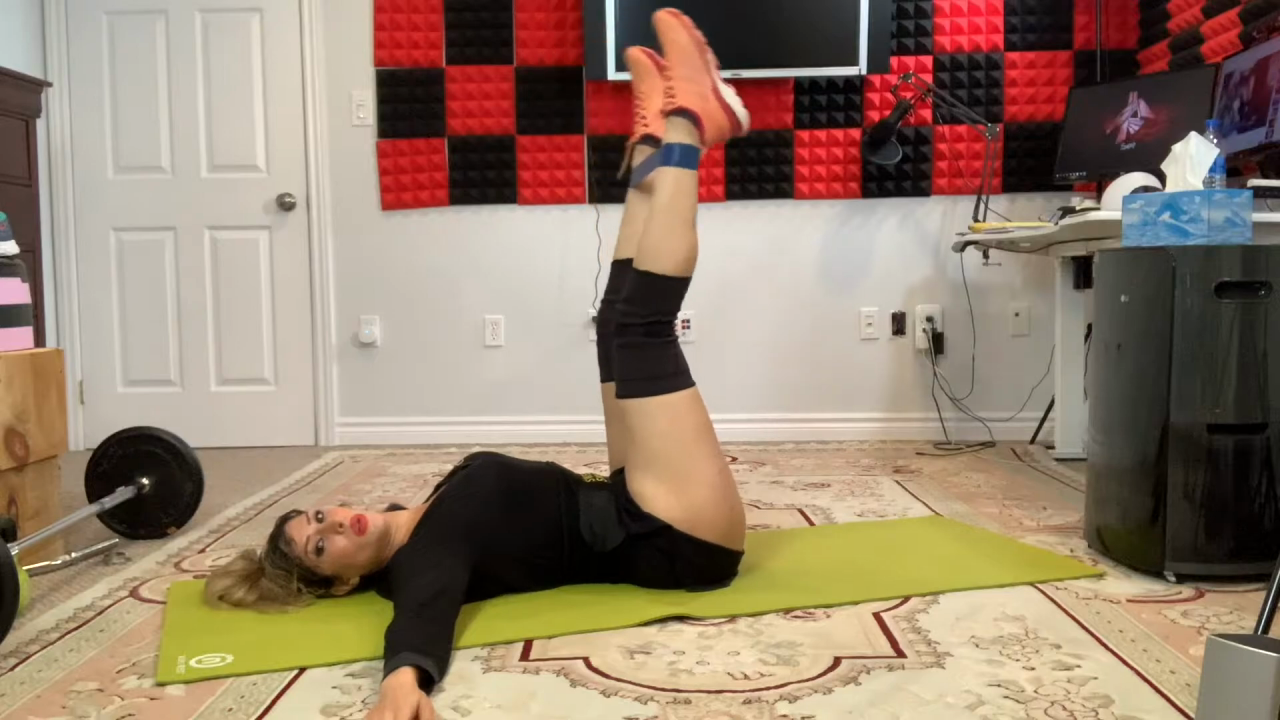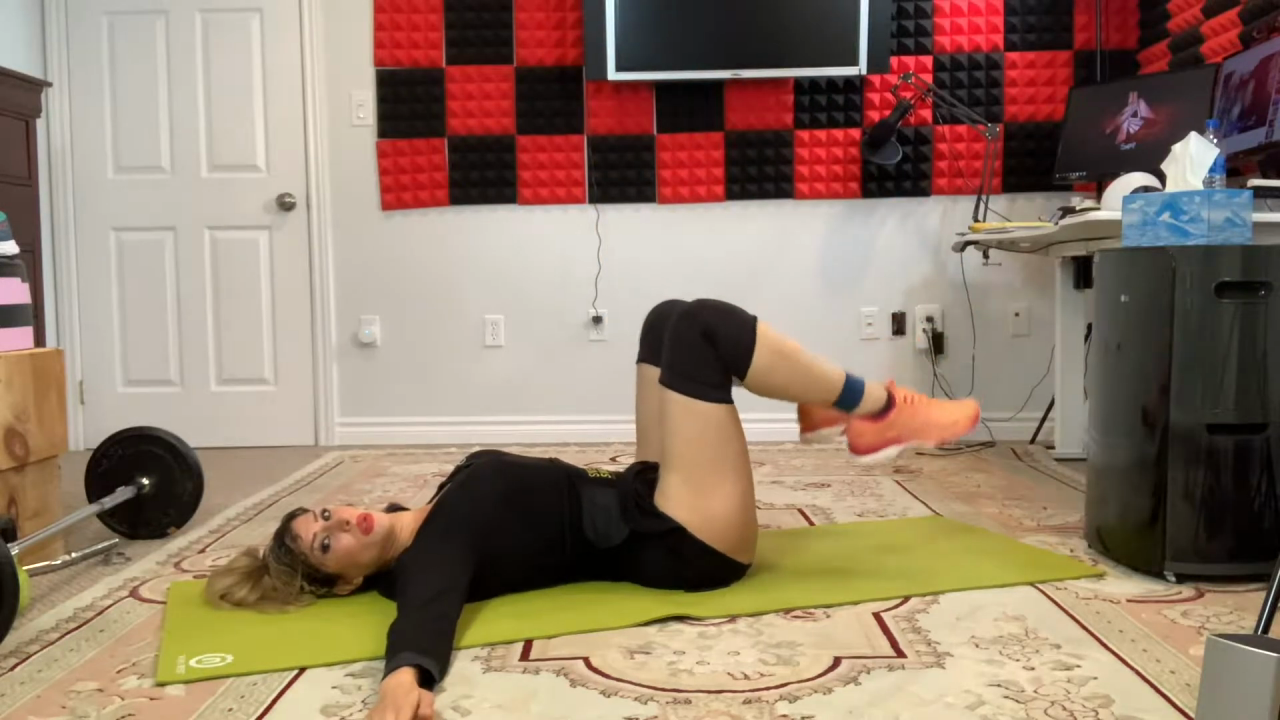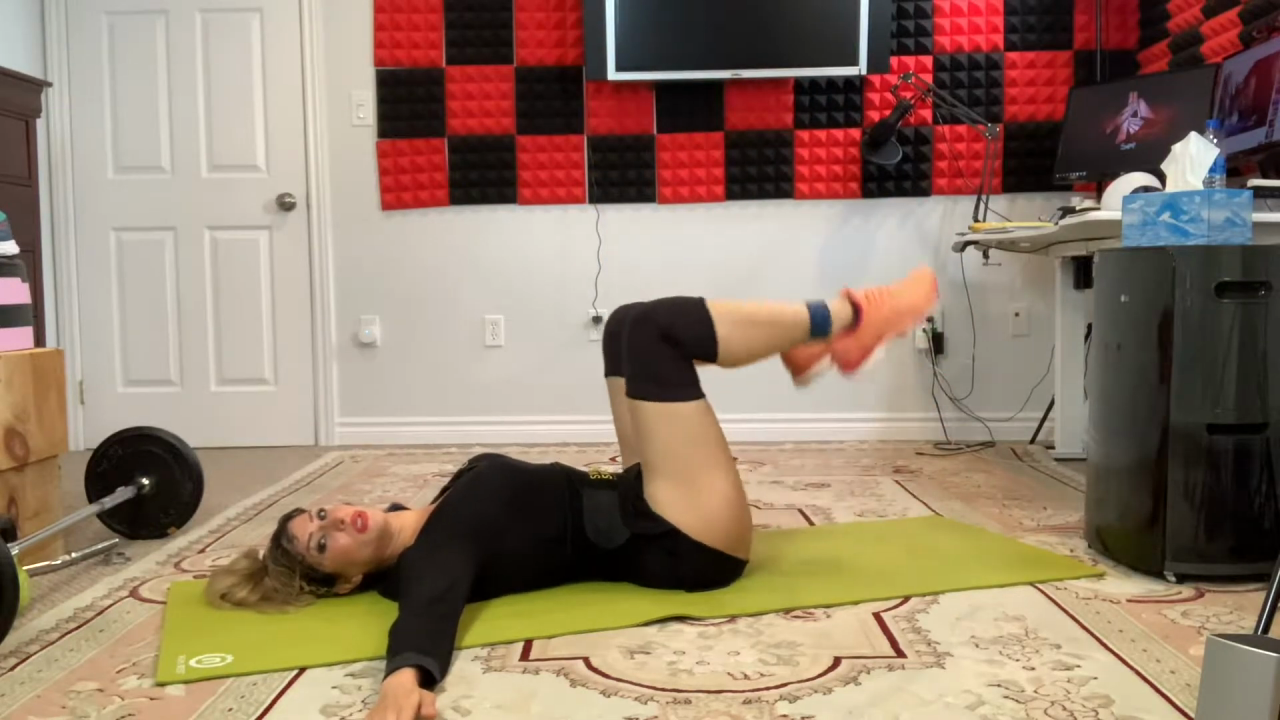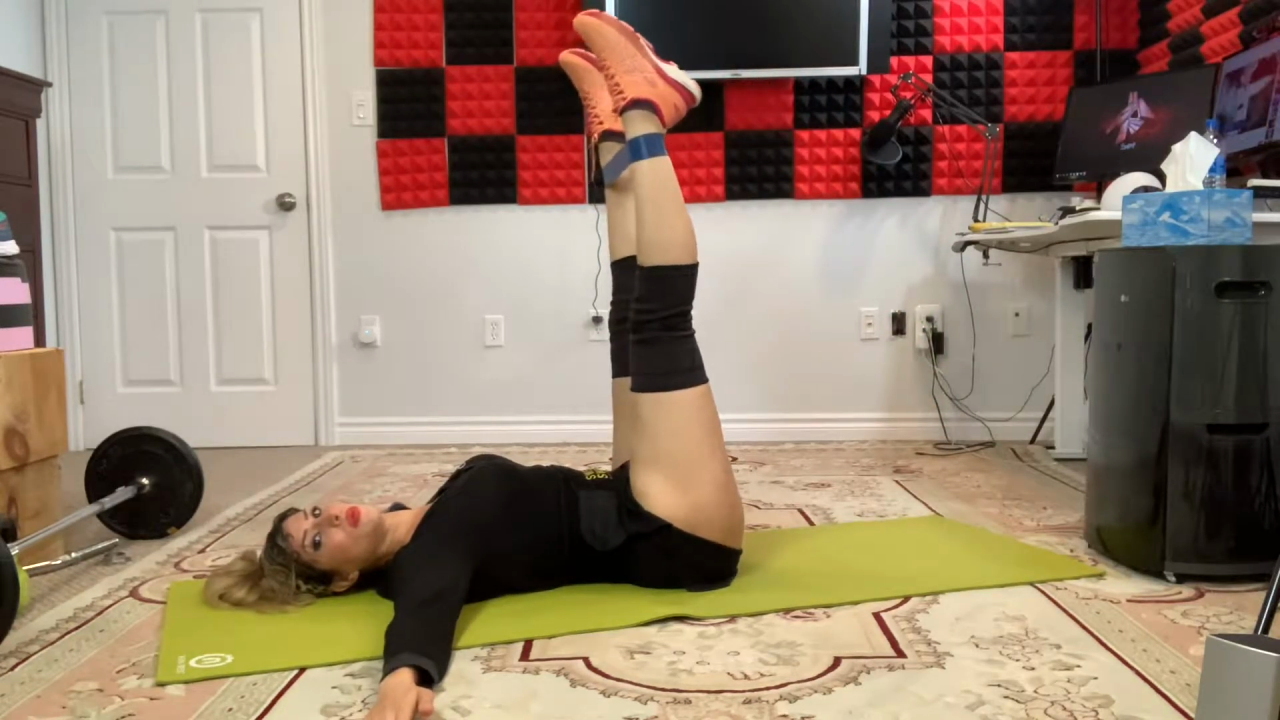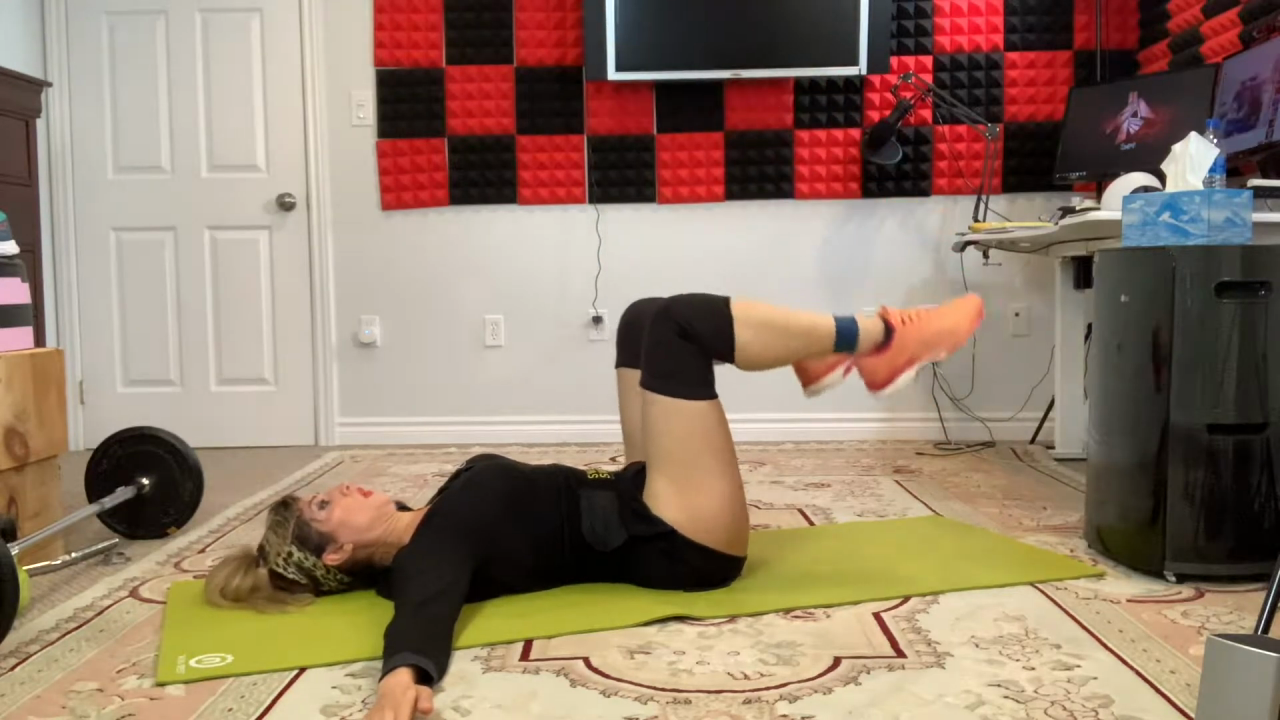
dt=1s
person 1, frame 1
left shoulder: (420, 522)
right shoulder: (418, 564)
right elbow: (424, 615)
left hip: (630, 515)
right hip: (680, 546)
left knee: (625, 319)
right knee: (640, 323)
right ankle: (683, 124)
person 1, frame 2
left shoulder: (421, 522)
right shoulder: (420, 565)
right elbow: (425, 617)
left hip: (638, 499)
right hip: (684, 545)
left knee: (672, 320)
right knee: (699, 329)
left ankle: (837, 404)
right ankle: (878, 408)
person 1, frame 3
left shoulder: (422, 522)
right shoulder: (421, 564)
right elbow: (426, 614)
left hip: (636, 509)
right hip: (684, 543)
left knee: (631, 328)
right knee: (652, 329)
left ankle: (804, 340)
right ankle: (848, 317)
person 1, frame 4
left shoulder: (421, 526)
right shoulder: (418, 563)
right elbow: (425, 611)
left hip: (628, 511)
right hip: (679, 541)
right knee: (658, 318)
left ankle: (617, 133)
right ankle: (639, 118)
person 1, frame 5
left shoulder: (416, 536)
right shoulder: (417, 568)
right elbow: (424, 617)
left hip: (634, 511)
right hip: (677, 545)
left knee: (648, 322)
right knee: (674, 324)
left ankle: (820, 348)
right ankle: (876, 337)
